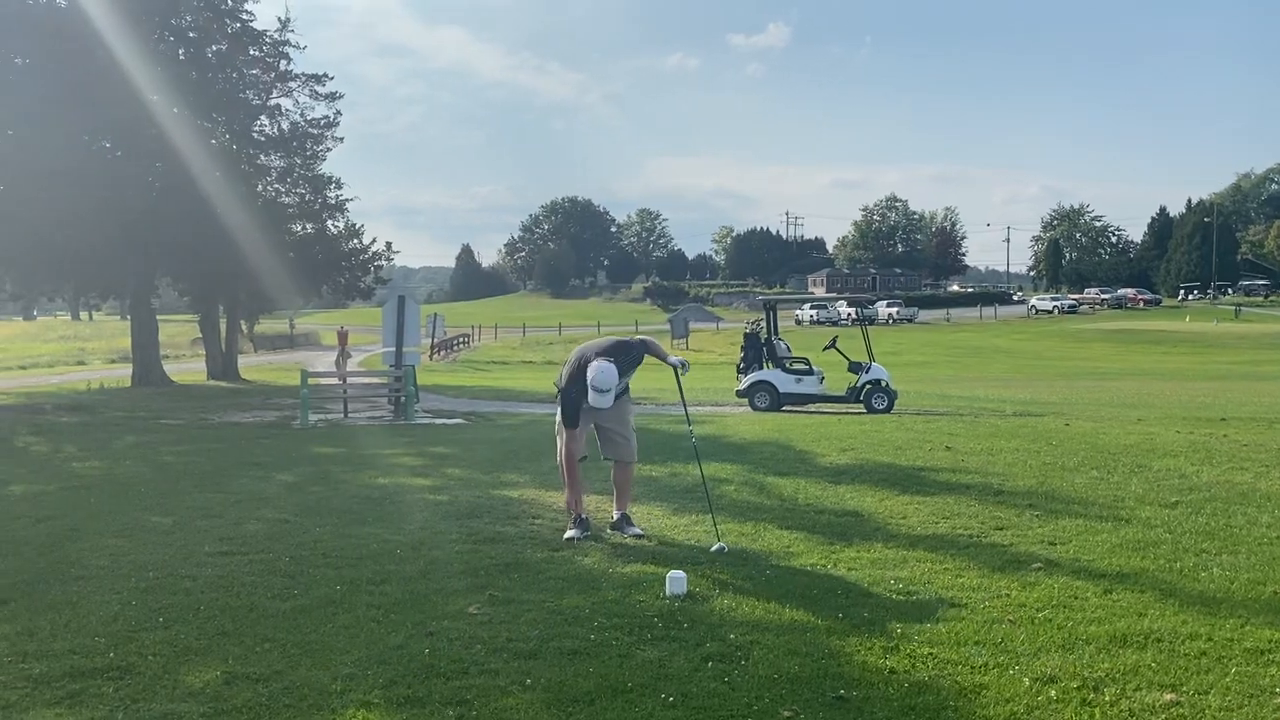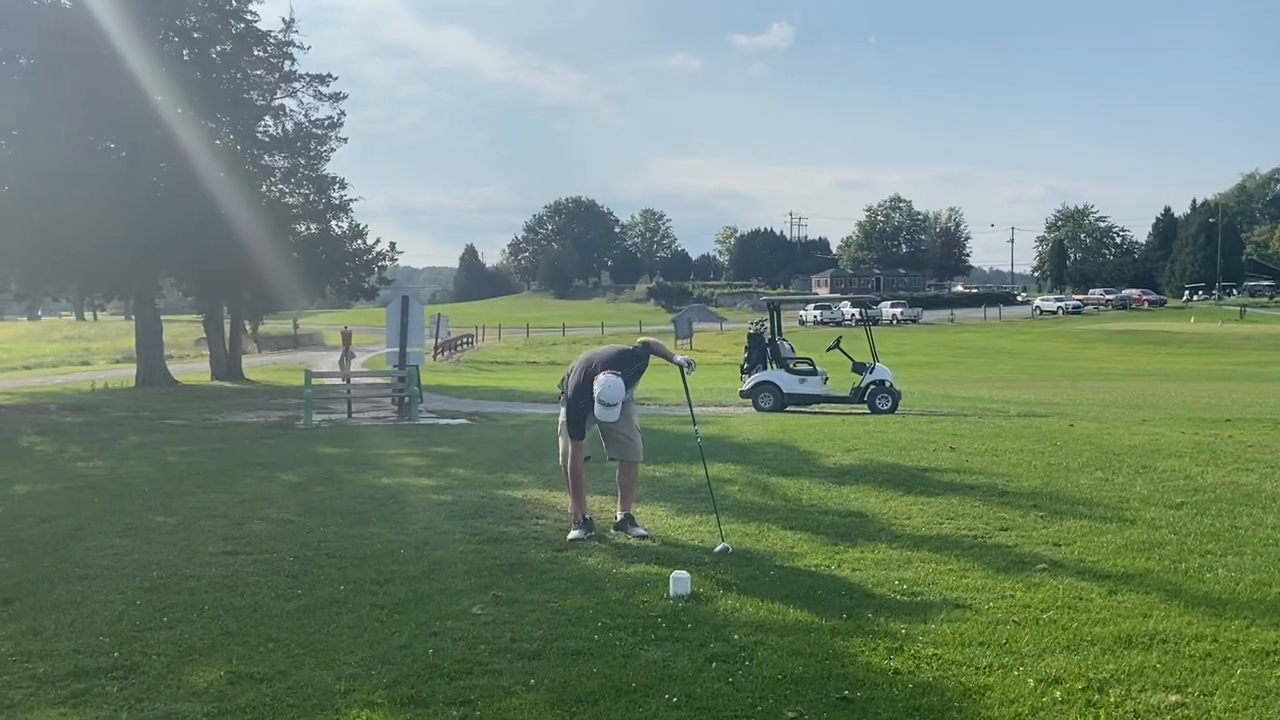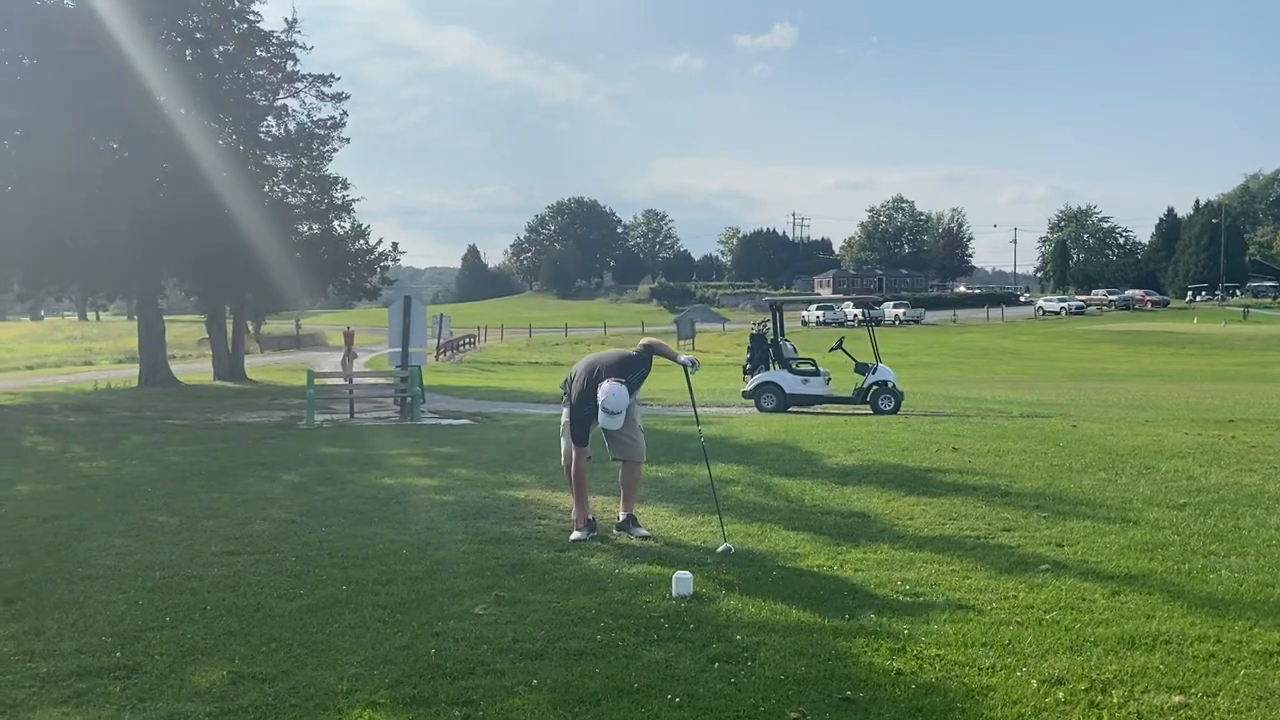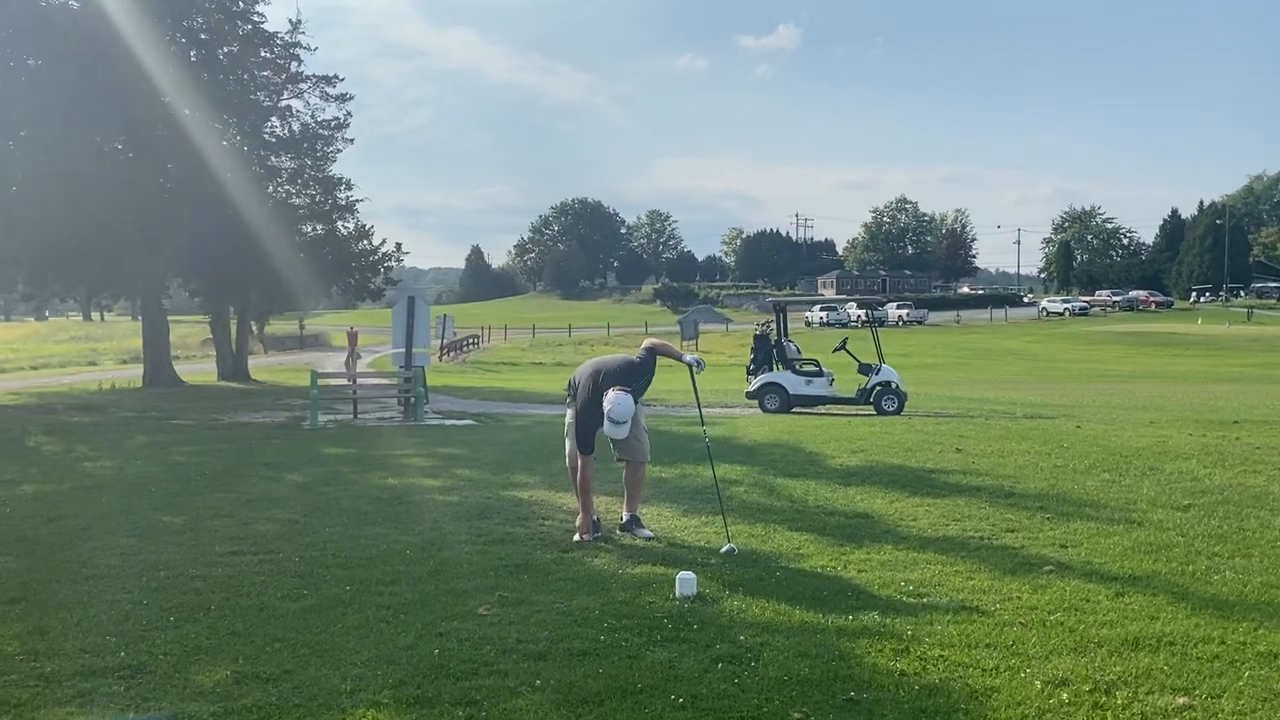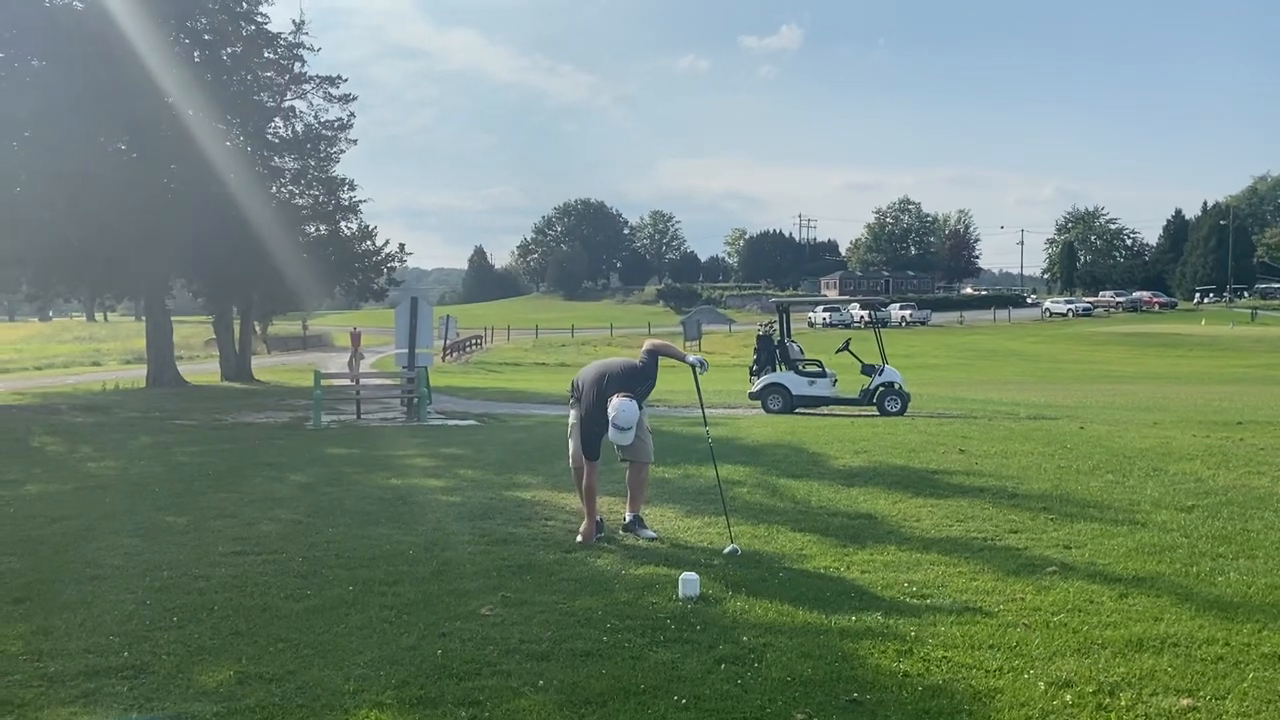
dt=0.1s
person 1, frame 1
left shoulder: (627, 352)
right shoulder: (572, 387)
left elbow: (643, 340)
right elbow: (571, 439)
left wrist: (668, 358)
right wrist: (571, 488)
left hip: (618, 398)
right hip: (577, 402)
left knee: (626, 454)
right knee: (568, 455)
left ankle: (620, 516)
right ankle: (578, 518)
person 1, frame 2
left shoulder: (633, 360)
right shoulder: (578, 397)
left elbow: (646, 342)
right elbow: (575, 453)
left wrist: (674, 358)
right wrist: (574, 500)
left hip: (620, 400)
right hip: (581, 401)
left knee: (631, 453)
right knee: (568, 456)
left ankle: (624, 516)
right ankle: (583, 519)
person 1, frame 3
left shoulder: (635, 366)
right shoulder: (581, 404)
left elbow: (647, 342)
right elbow: (579, 457)
left wrist: (678, 357)
right wrist: (578, 507)
left hip: (622, 398)
right hip: (578, 395)
left knee: (635, 454)
right knee: (570, 456)
left ankle: (626, 517)
right ankle: (586, 519)
person 1, frame 4
left shoulder: (640, 371)
right shoulder: (586, 410)
left elbow: (650, 343)
right elbow: (585, 466)
left wrist: (683, 357)
right wrist: (584, 514)
left hip: (626, 400)
right hip: (582, 398)
left knee: (639, 454)
right knee: (575, 458)
left ankle: (630, 517)
right ankle: (591, 520)
person 1, frame 5
left shoulder: (643, 376)
right shoulder: (592, 416)
left elbow: (650, 344)
right elbow: (591, 471)
left wrist: (686, 357)
right wrist: (588, 520)
left hip: (629, 393)
right hip: (584, 399)
left knee: (642, 455)
right knee: (579, 459)
left ankle: (633, 518)
right ankle: (594, 520)
